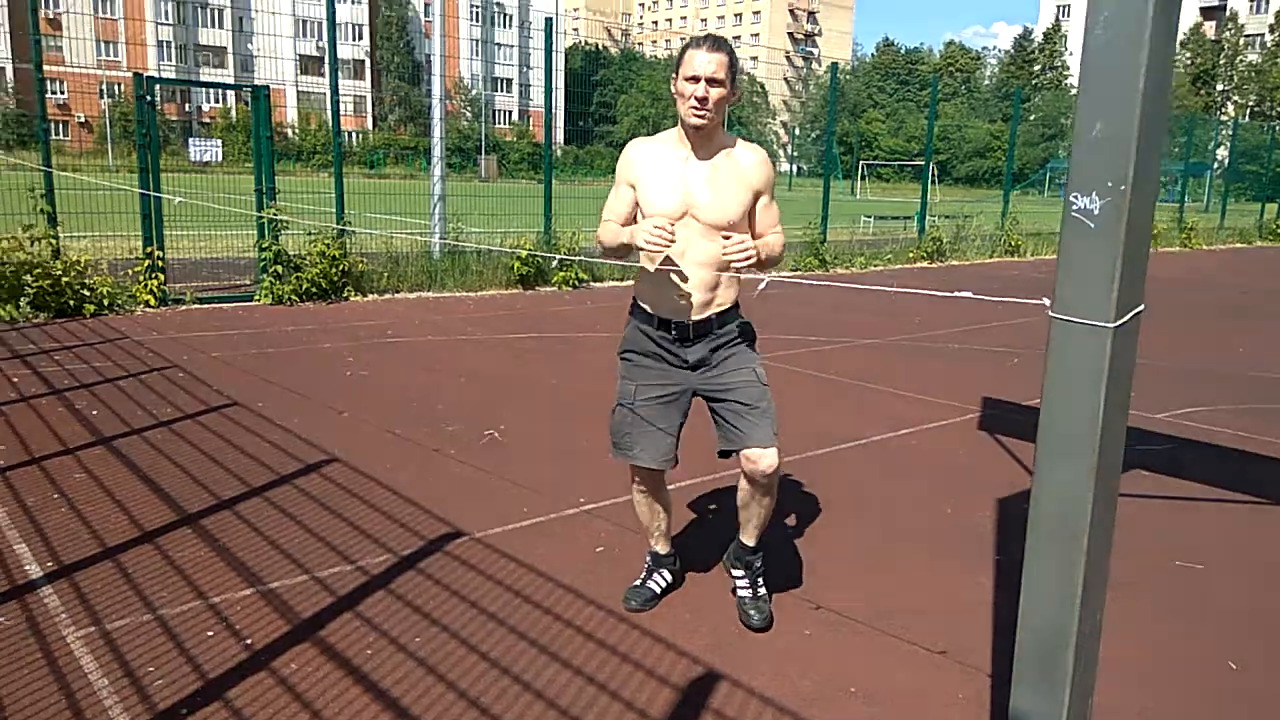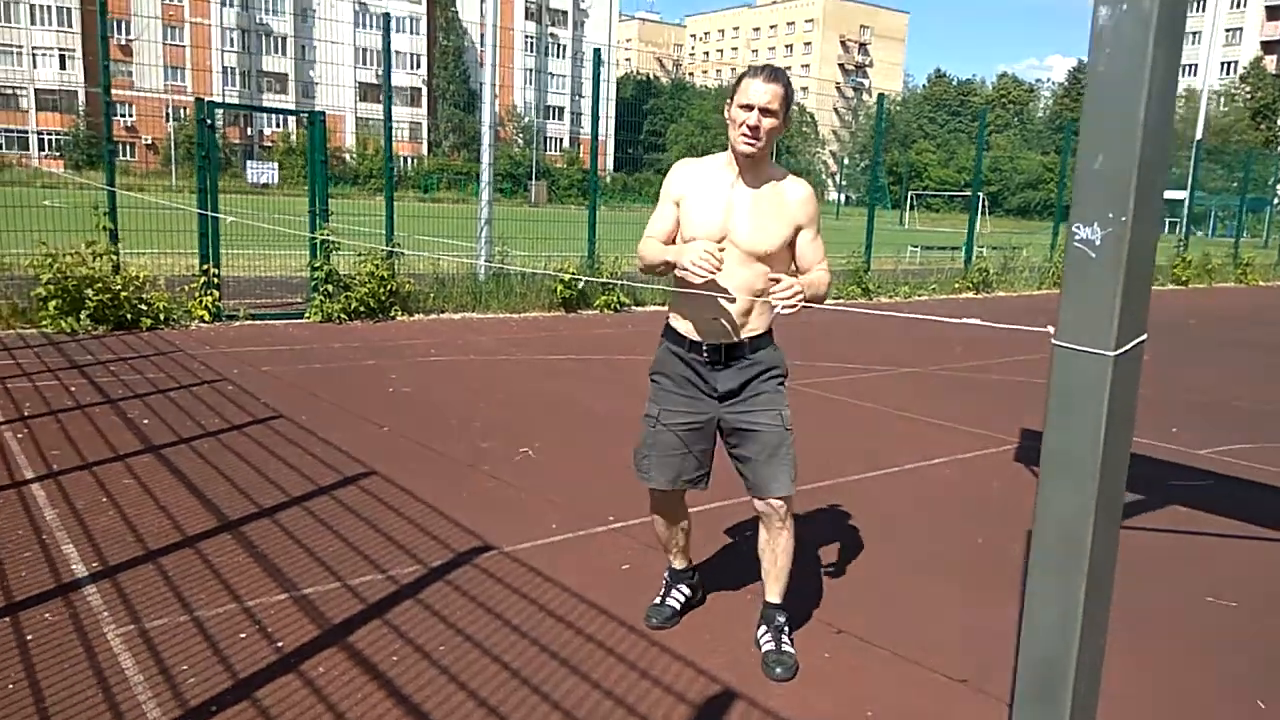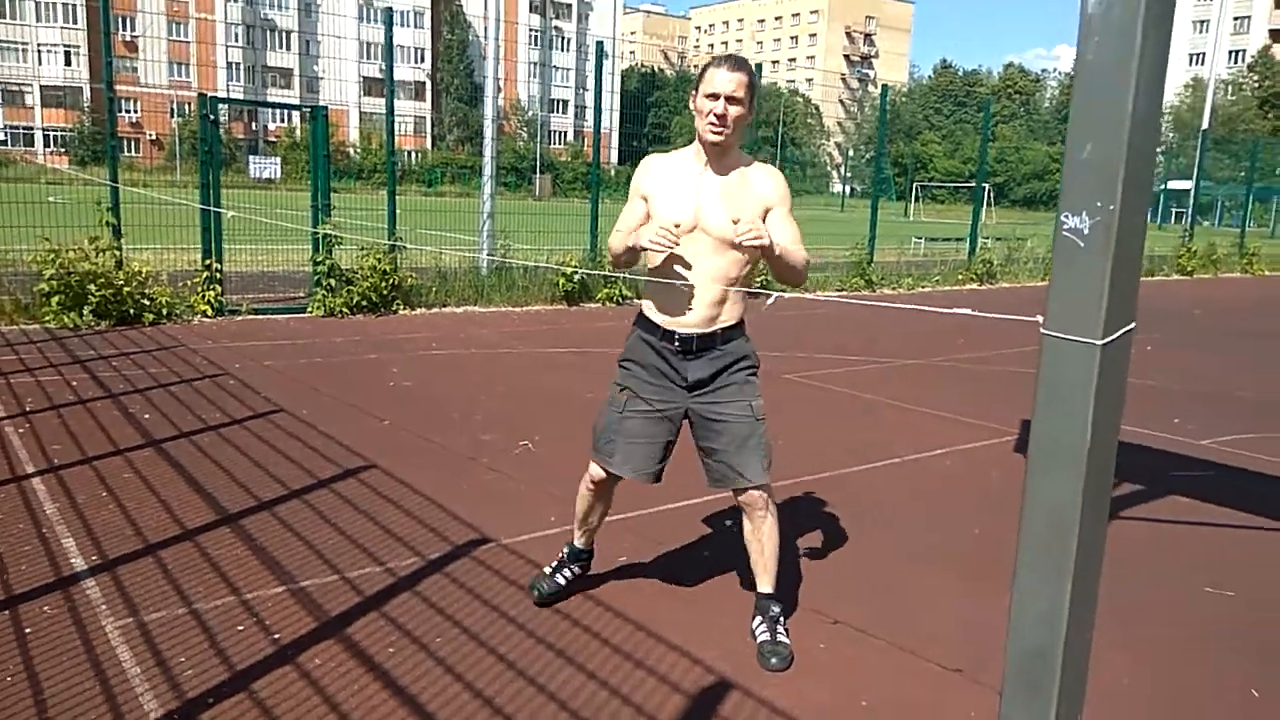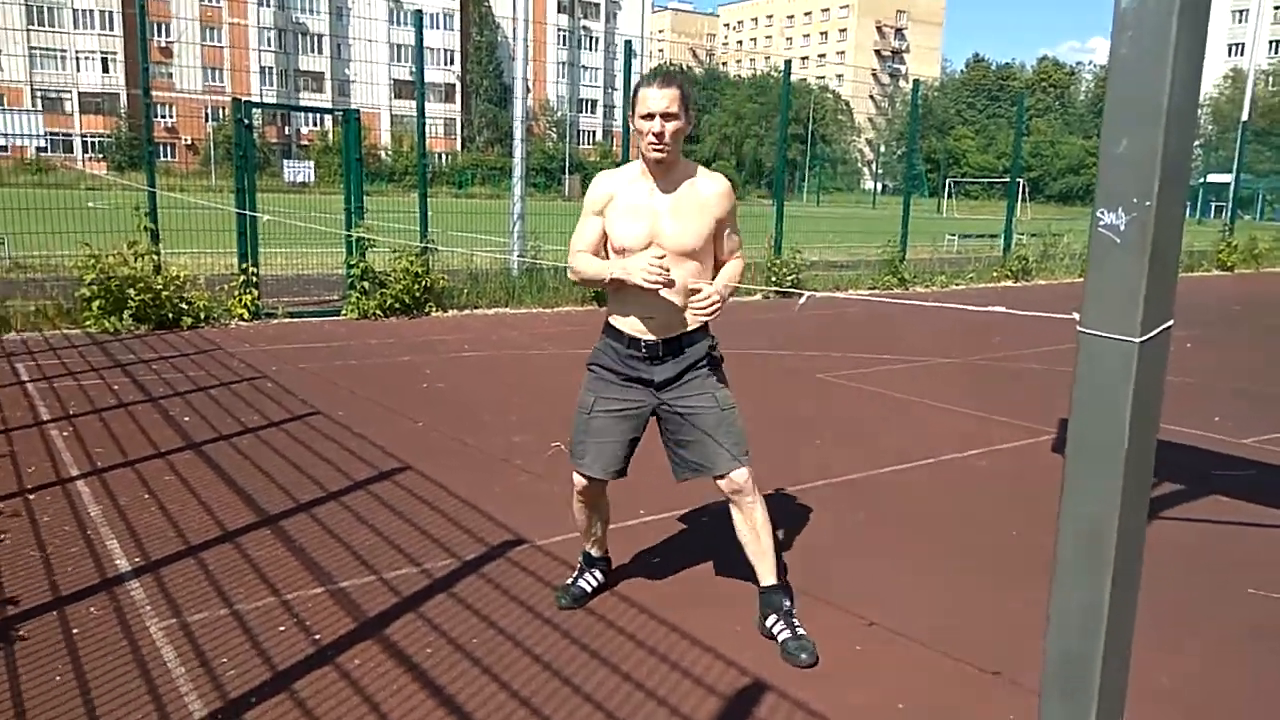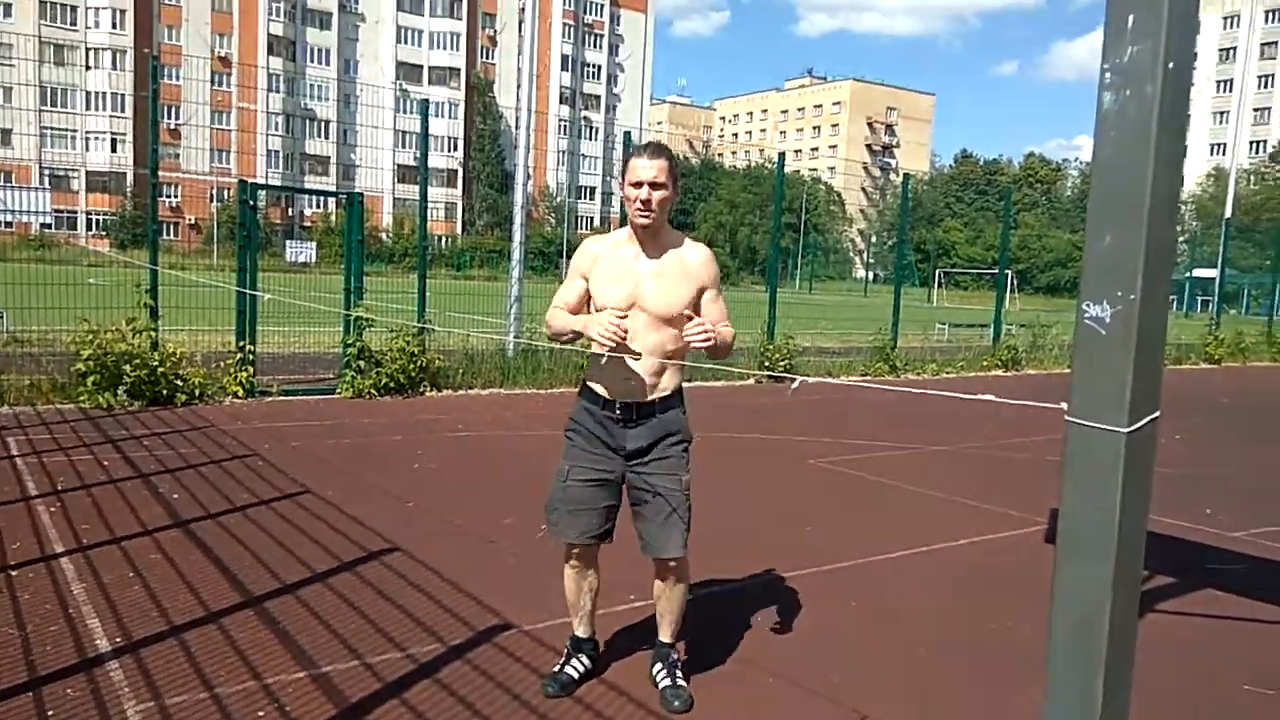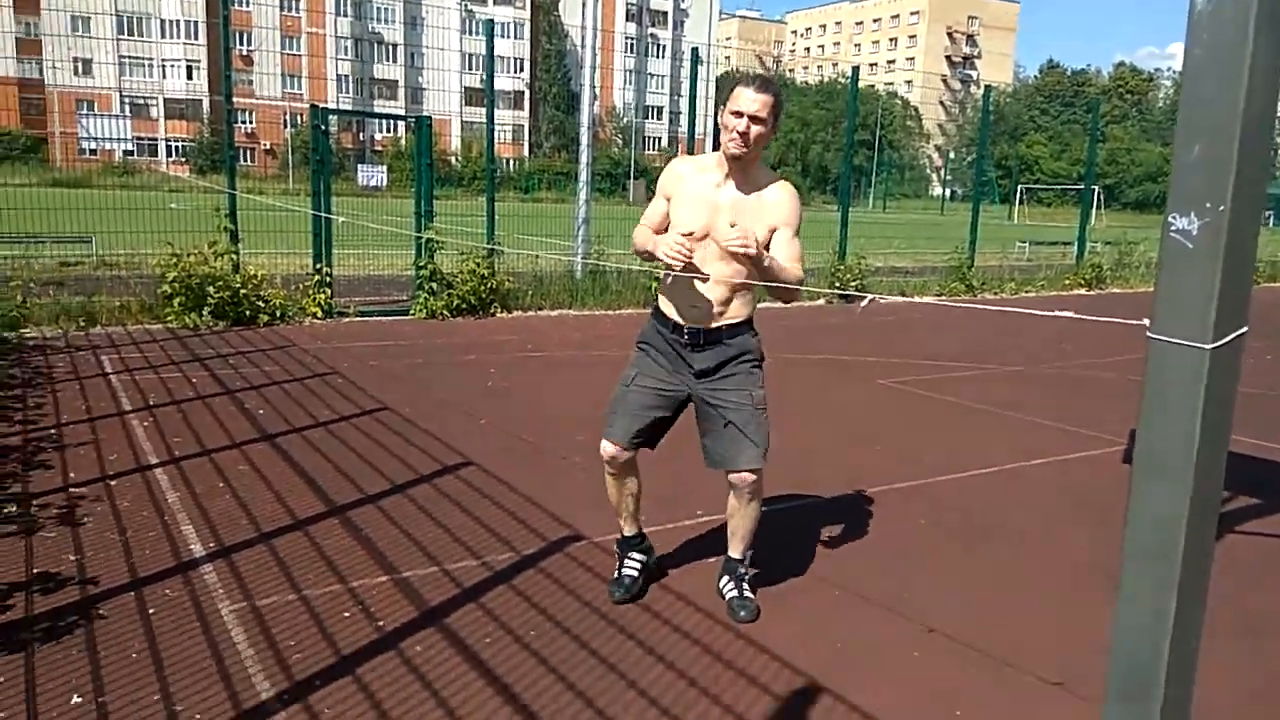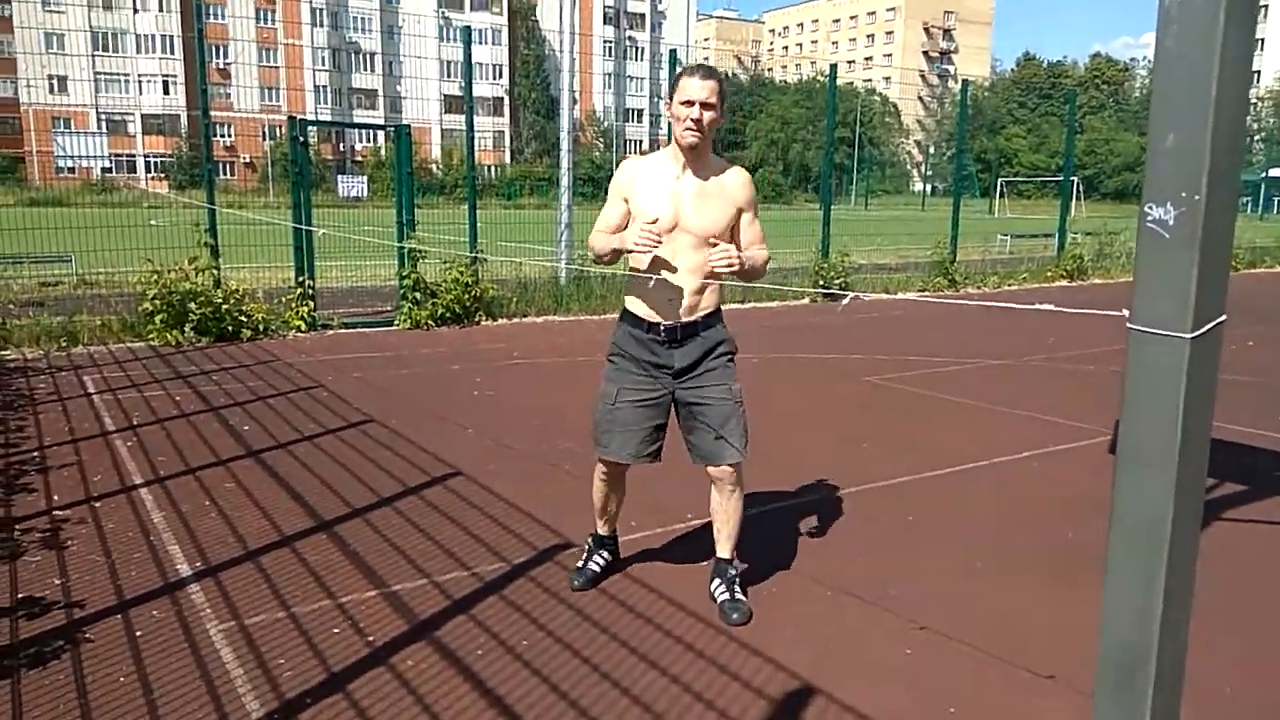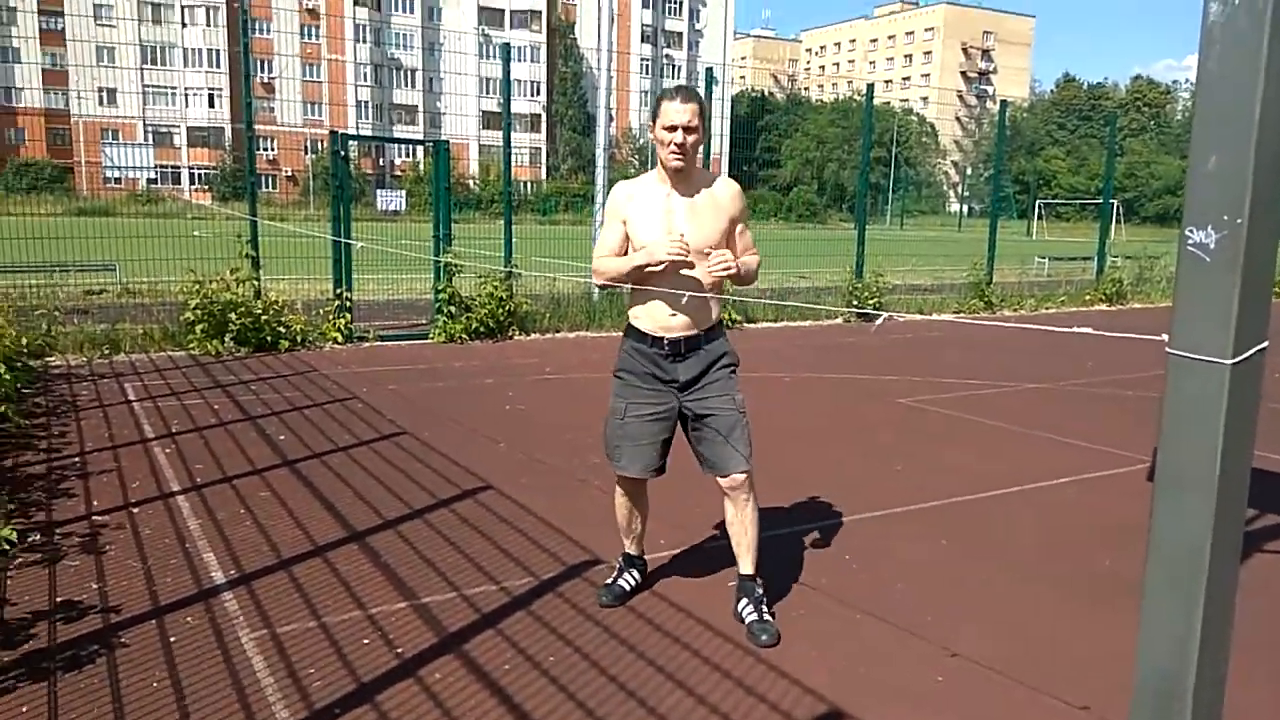
dt=0.3s
person 1, frame 1
left shoulder: (752, 162)
right shoulder: (639, 155)
left elbow: (773, 239)
right elbow: (606, 232)
left wrist: (757, 250)
right wrist: (634, 235)
left hip: (724, 337)
right hip: (651, 337)
left knee: (762, 464)
right knee: (645, 467)
left ankle: (746, 557)
right ankle: (662, 561)
person 1, frame 2
left shoulder: (797, 196)
right shoulder: (686, 175)
left elbow: (822, 281)
right elbow: (646, 253)
left wrist: (802, 288)
right wrist: (677, 257)
left hip: (753, 364)
right hip: (681, 358)
left knee: (774, 502)
right knee: (663, 487)
left ankle: (773, 618)
right ankle: (682, 578)
person 1, frame 3
left shoulder: (766, 182)
right shoulder: (654, 170)
left elbow: (798, 274)
right elbow: (615, 251)
left wrist: (768, 247)
right wrist: (637, 239)
left hip: (723, 356)
right hip: (652, 349)
left knee: (754, 492)
right knee: (601, 472)
left ankle: (768, 609)
right ankle: (577, 556)
person 1, frame 4
left shoulder: (716, 189)
right shoulder: (606, 187)
left elbow: (735, 260)
right elbow: (578, 265)
left wrist: (722, 285)
right wrist: (623, 271)
left hip: (691, 355)
right hip: (621, 355)
left knee: (738, 481)
right knee: (588, 479)
left ankle: (777, 603)
right ankle: (595, 564)
person 1, frame 5
left shoulder: (698, 261)
right shoulder: (593, 252)
left elbow: (725, 338)
right elbow: (553, 321)
left wrist: (711, 338)
right wrist: (584, 325)
left hip: (661, 423)
right hip: (596, 417)
left knee: (670, 558)
right knee: (577, 546)
left ankle: (667, 657)
right ankle: (583, 648)
person 1, frame 6
left shoulder: (781, 198)
right shoulder: (679, 172)
left elbow: (793, 284)
right elbow: (641, 235)
left wrist: (763, 262)
right wrist: (659, 246)
left hip: (731, 348)
right hip: (664, 338)
left knee: (745, 474)
right knee: (615, 450)
left ankle: (735, 571)
right ankle: (634, 549)
person 1, frame 7
left shoulder: (736, 183)
right shoulder: (633, 172)
left elbow: (759, 261)
right elbow: (596, 246)
left wrist: (739, 262)
right wrist: (622, 241)
left hip: (704, 343)
right hip: (637, 339)
left knee: (726, 468)
right knee: (611, 460)
left ankle: (724, 573)
right ankle: (603, 544)
person 1, frame 8
left shoulder: (727, 194)
right shoulder: (625, 194)
left elbow: (751, 260)
right elbow: (599, 269)
left wrist: (736, 266)
right wrist: (641, 258)
left hip: (707, 353)
right hip: (642, 355)
left knee: (737, 478)
right knee: (630, 474)
left ankle: (748, 590)
right ankle: (632, 564)
